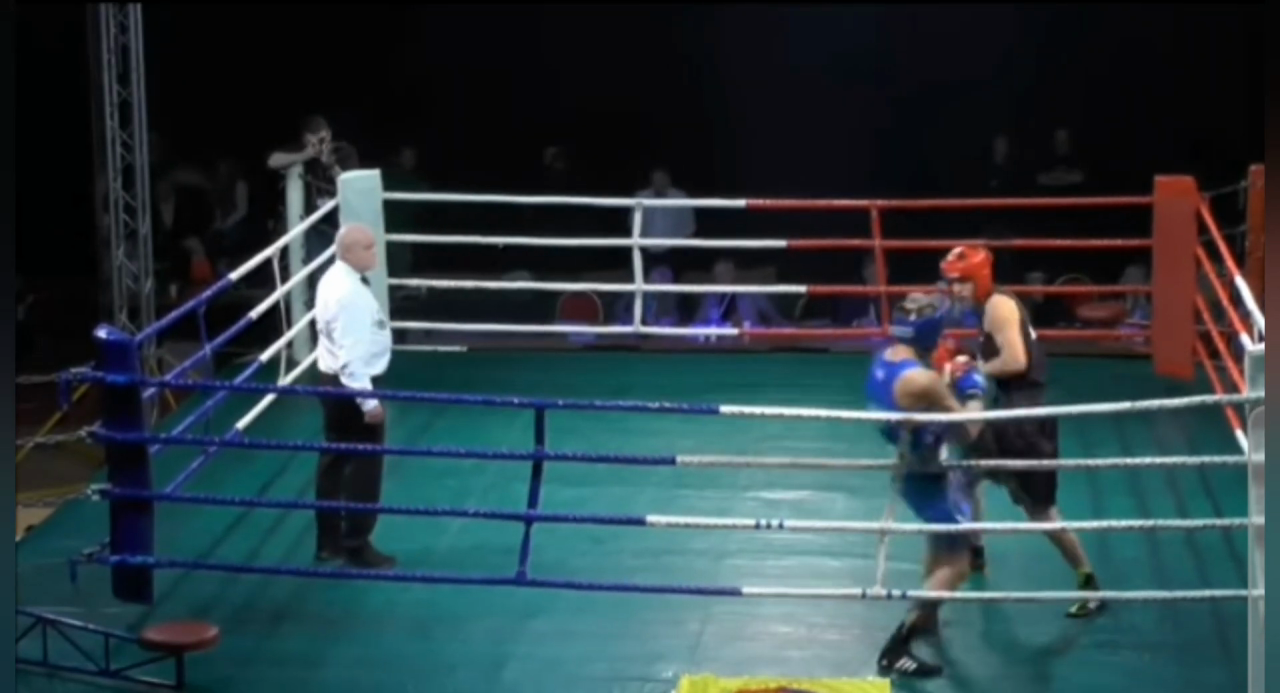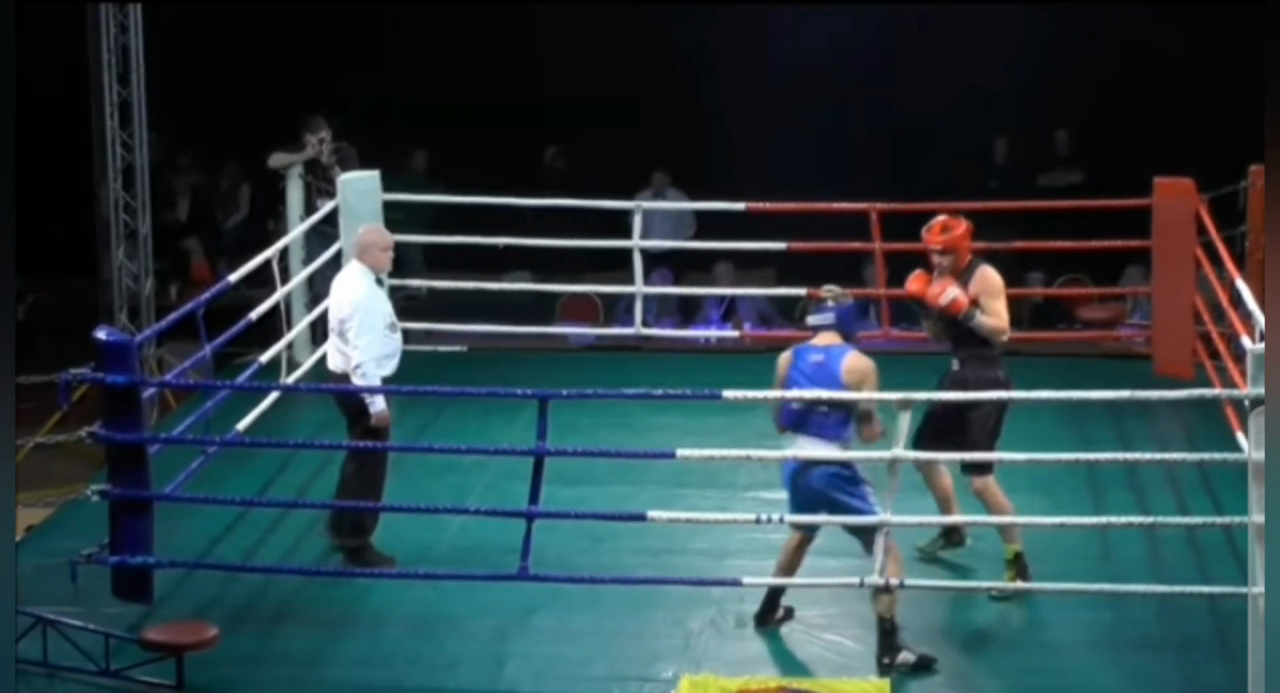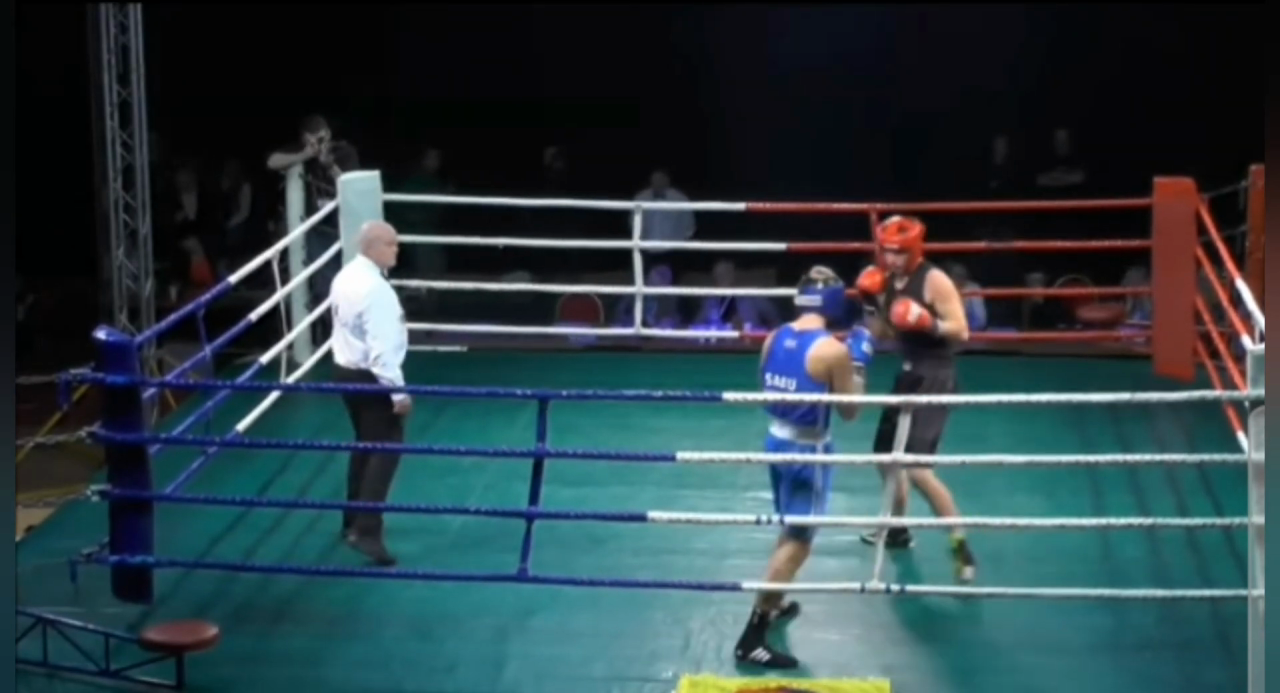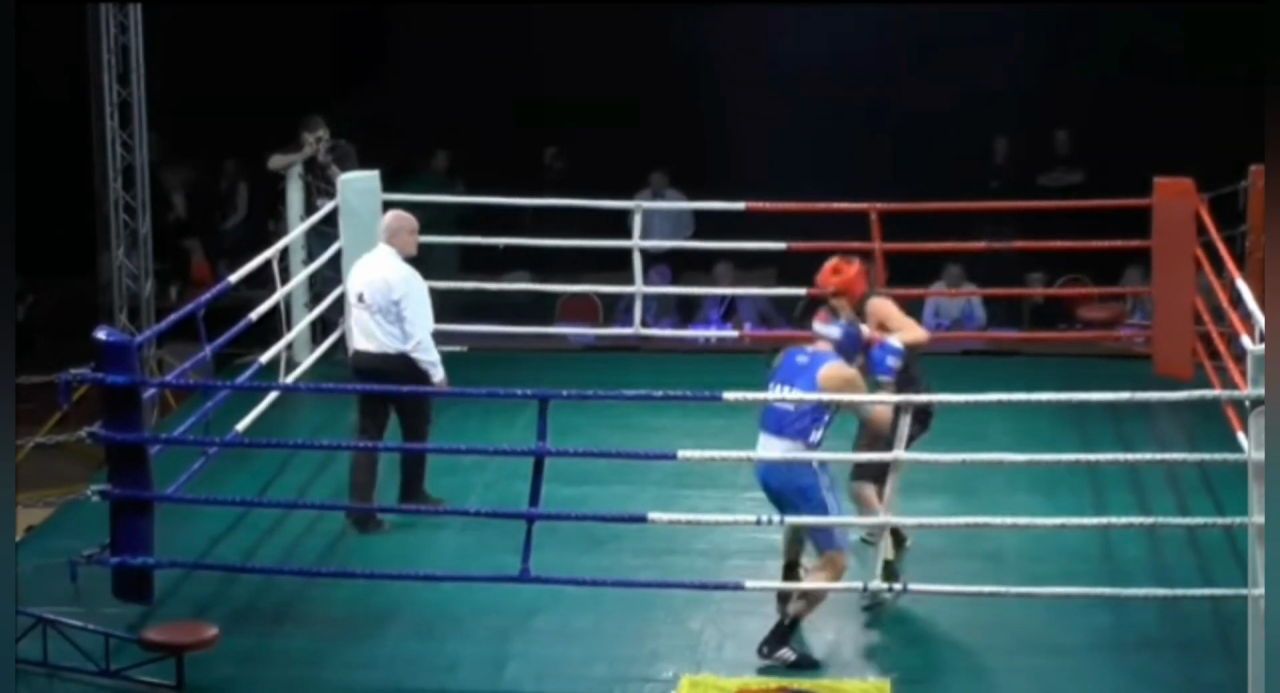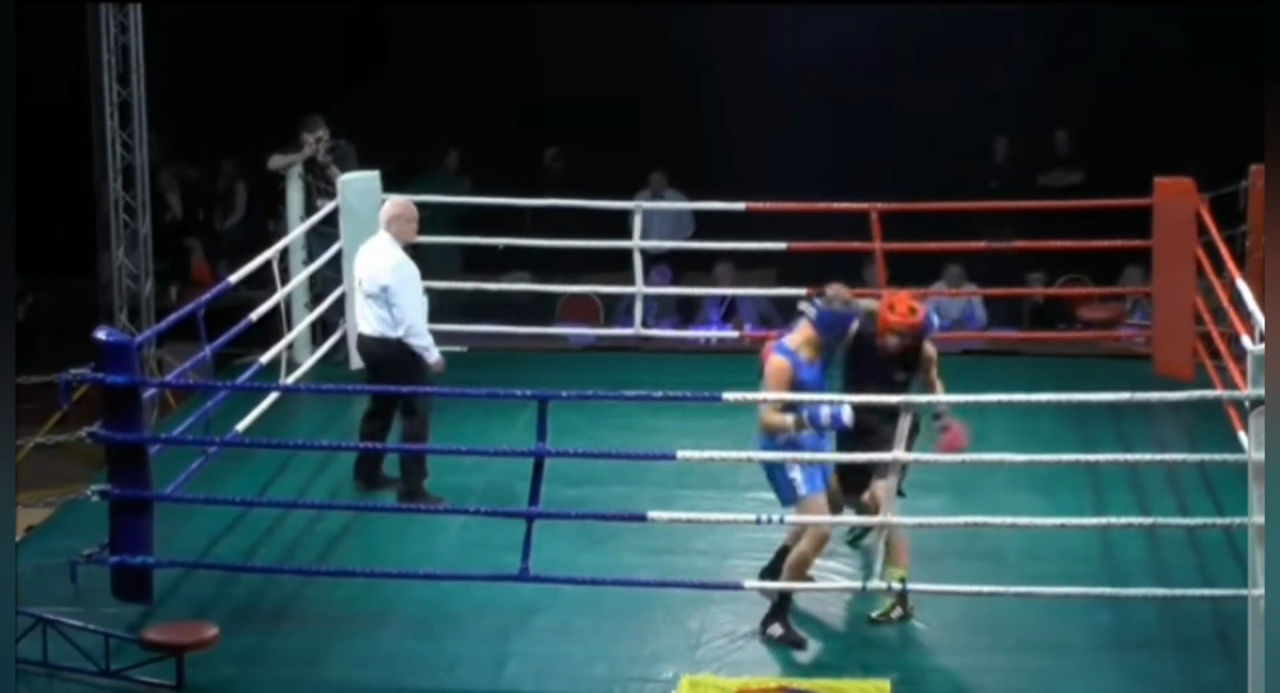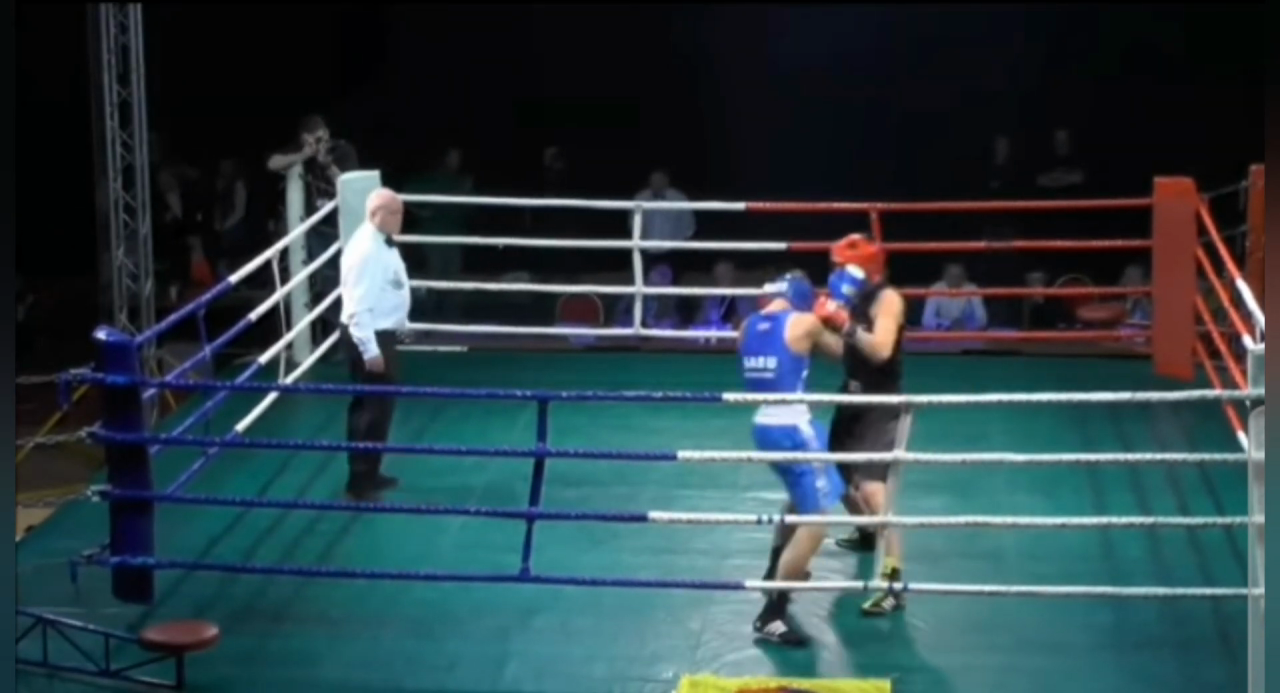
dt=0.4s
person 1, frame 1
left shoulder: (880, 361)
right shoulder: (922, 381)
right elbow: (967, 432)
right wrist: (975, 393)
left hip: (905, 469)
right hip: (928, 476)
left knee: (943, 543)
right knee: (955, 564)
left ankle: (923, 618)
right ankle: (895, 650)
person 1, frame 2
left shoulder: (787, 360)
right shoulder: (859, 364)
left elbow: (780, 424)
right elbow: (870, 432)
right wrist: (882, 418)
left hip: (795, 466)
right hip: (835, 470)
left knee: (802, 533)
right knee: (885, 551)
left ankle: (769, 609)
right ankle: (890, 648)
person 1, frame 3
left shoulder: (774, 339)
right shoulder: (833, 350)
right elbow: (849, 410)
right wrist: (859, 363)
left hip: (776, 441)
right hip: (807, 451)
left knee: (790, 531)
right knee: (796, 544)
left ankle: (772, 605)
right ankle: (751, 640)
person 1, frame 4
left shoulder: (787, 357)
right shoulder: (842, 373)
right elbow: (881, 422)
right wrist: (885, 375)
left hip: (765, 461)
right hip: (797, 466)
left knee: (800, 517)
right knee: (834, 562)
left ankle: (789, 592)
right ankle: (777, 640)
person 1, frame 5
left shoulder: (814, 332)
right shoulder: (782, 360)
right elbow: (767, 419)
right wrist: (810, 420)
left hip: (809, 436)
right hip: (787, 443)
left knee: (821, 506)
right knee: (820, 527)
left ankle: (776, 569)
right ankle: (775, 616)
person 1, frame 6
left shoulder: (747, 327)
right shoulder: (802, 322)
right elbow: (839, 350)
left hip: (763, 428)
right hip: (794, 429)
left knee: (801, 501)
right knee: (814, 524)
left ankle: (777, 571)
right ankle: (772, 614)
person 2, frame 1
left shoulder: (998, 305)
right shoulder: (991, 307)
left elbow: (1016, 362)
left wrist: (974, 370)
left hip: (1028, 414)
right hip: (1005, 409)
left knee: (1041, 511)
left ankle: (1089, 582)
right ankle: (972, 554)
person 2, frame 2
left shoulder: (984, 276)
right shoulder: (941, 277)
left elbow: (1001, 331)
right elbow: (934, 333)
left wrist: (964, 311)
right wrist: (922, 303)
left hip: (984, 381)
right hip: (957, 374)
left knee: (979, 478)
right knee: (926, 452)
left ankle: (1017, 564)
right ankle: (952, 530)
person 2, frame 3
left shoulder: (934, 280)
right shoulder: (888, 282)
left elbow: (961, 331)
right elbow: (880, 335)
left wrist: (927, 321)
right wrist: (871, 302)
left hip: (934, 379)
right hip: (908, 375)
left knee: (917, 469)
right knee: (886, 456)
left ankle: (961, 548)
right ankle: (897, 529)
person 2, frame 4
left shoulder: (877, 307)
right shoulder: (856, 314)
left elbow: (919, 336)
left wrist: (875, 337)
left hip: (907, 402)
left knee: (862, 485)
right knee: (869, 474)
left ankle: (888, 568)
right ankle: (892, 534)
person 2, frame 5
left shoulder: (922, 350)
right shoulder: (860, 320)
left elbow: (933, 383)
left wrist: (945, 420)
left hip: (892, 422)
right hip: (856, 420)
left knee: (881, 497)
right knee: (850, 491)
left ankle: (900, 592)
right ankle: (867, 520)
person 2, frame 6
left shoulder: (888, 299)
right shoulder: (845, 293)
left elbow: (879, 352)
left wrist: (847, 325)
left hip: (882, 405)
right hip: (853, 398)
left knee: (871, 486)
right knee: (840, 478)
left ankle: (892, 579)
right ankle: (868, 533)
person 3, frame 1
left shoulder: (335, 279)
right shoulder: (348, 293)
right elbow: (351, 355)
right wrist: (368, 400)
left hip: (332, 381)
right hip: (351, 386)
left knee: (335, 460)
right knee: (365, 465)
left ankle: (330, 540)
right ankle: (356, 545)
person 3, frame 2
left shoulder: (351, 278)
right shoulder: (362, 294)
right elbow: (363, 356)
right wrist: (376, 403)
left hip: (346, 379)
right hip: (359, 383)
left knee: (360, 456)
right knee: (369, 462)
left ankle: (341, 525)
right ankle: (357, 545)
person 3, frame 3
left shoulder: (346, 276)
right shoulder: (375, 288)
right elbow: (382, 347)
right wrist: (398, 391)
left hip: (347, 370)
right hip: (369, 377)
left knee: (366, 445)
right knee: (385, 449)
left ankle: (356, 520)
right ankle: (366, 531)
person 3, frame 4
left shoulder: (359, 268)
right shoulder: (405, 277)
left elbow: (353, 318)
right elbow: (418, 332)
right wrist: (436, 373)
left hip: (363, 358)
right hip: (399, 362)
left knee: (369, 432)
right knee: (415, 430)
left ankle: (361, 509)
right ankle: (412, 496)
person 3, frame 5
left shoulder: (367, 250)
right shoulder: (397, 263)
right elbow: (409, 318)
right wrist: (431, 354)
left hip: (368, 340)
right hip: (394, 347)
left knee: (380, 406)
right knee: (415, 413)
left ankle: (367, 473)
right ankle: (412, 489)
person 3, frame 6
left shoulder: (383, 244)
right shoulder: (365, 250)
right elbow: (358, 307)
left wrist: (401, 324)
right wrist: (370, 350)
left hip: (379, 334)
right hip: (368, 338)
left knee: (366, 404)
right knee: (376, 407)
left ankle: (365, 473)
right ankle: (361, 482)
person 4, frame 1
left shoulder: (343, 152)
right shoulder: (300, 151)
right elbow: (272, 161)
left wrist: (331, 166)
right wrist: (305, 155)
right hip: (315, 228)
person 4, frame 2
left shoulder: (344, 152)
right shoulder: (299, 151)
right elbow: (272, 161)
left wrist: (332, 166)
right wrist: (305, 156)
right hip: (315, 227)
right knee: (321, 283)
right ankle: (323, 332)
person 4, frame 3
left shoulder: (344, 150)
right shoulder: (300, 150)
right elbow: (272, 162)
left wrist: (330, 166)
right wrist: (304, 156)
right hip: (316, 229)
right knee: (323, 283)
right ankle: (324, 334)
person 4, frame 4
left shoulder: (343, 150)
right shoulder: (299, 150)
right elbow: (272, 164)
left wrist: (329, 166)
right wrist: (303, 156)
right hip: (316, 227)
right knee: (325, 284)
person 4, frame 5
left shoulder: (343, 150)
right shoulder: (300, 150)
right elbow: (272, 163)
left wrist: (328, 165)
right wrist: (302, 155)
right hip: (317, 228)
right knee: (326, 284)
person 4, frame 6
left shoulder: (343, 150)
right shoulder: (299, 150)
right elbow: (272, 164)
left wrist: (329, 166)
right wrist: (302, 156)
right hip: (317, 227)
right knee: (325, 284)
